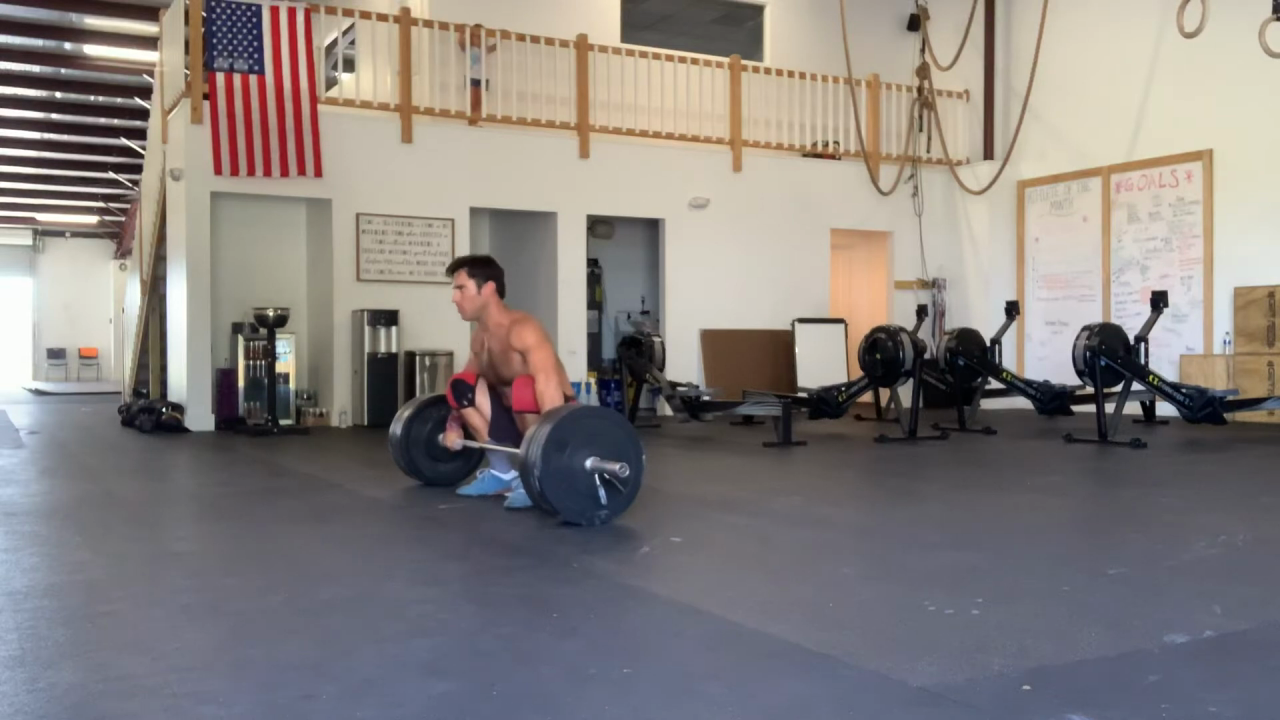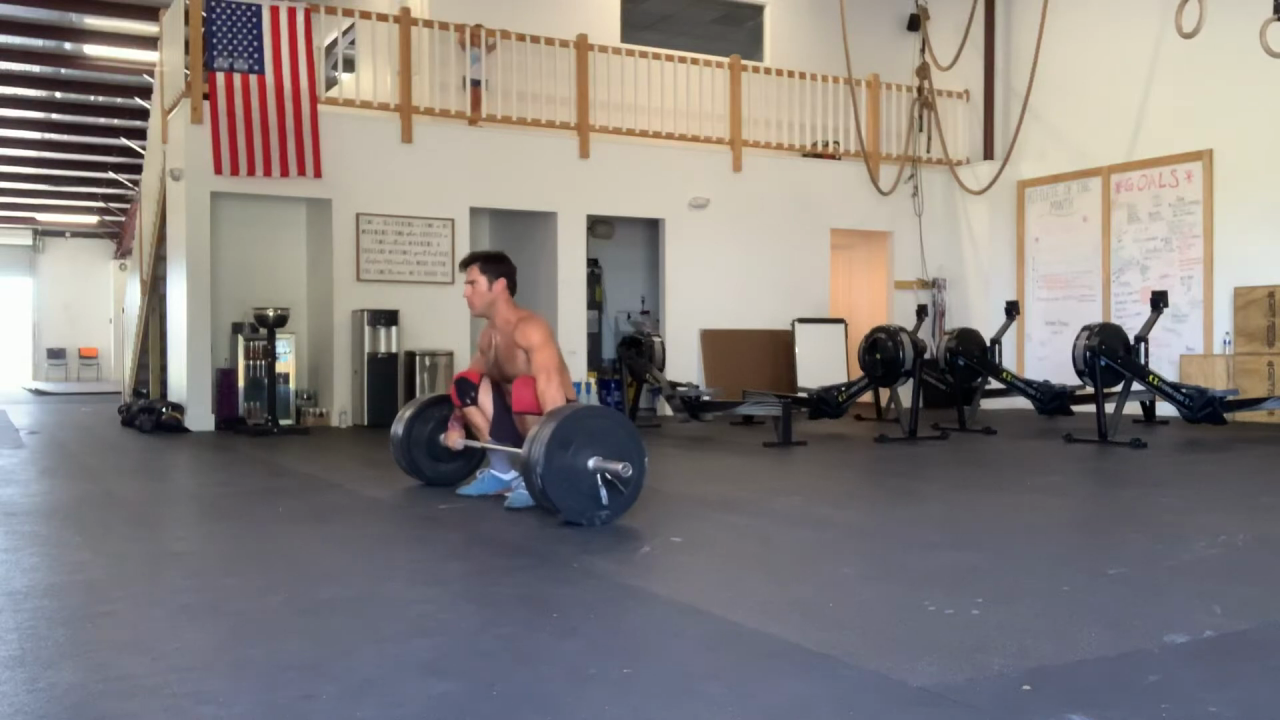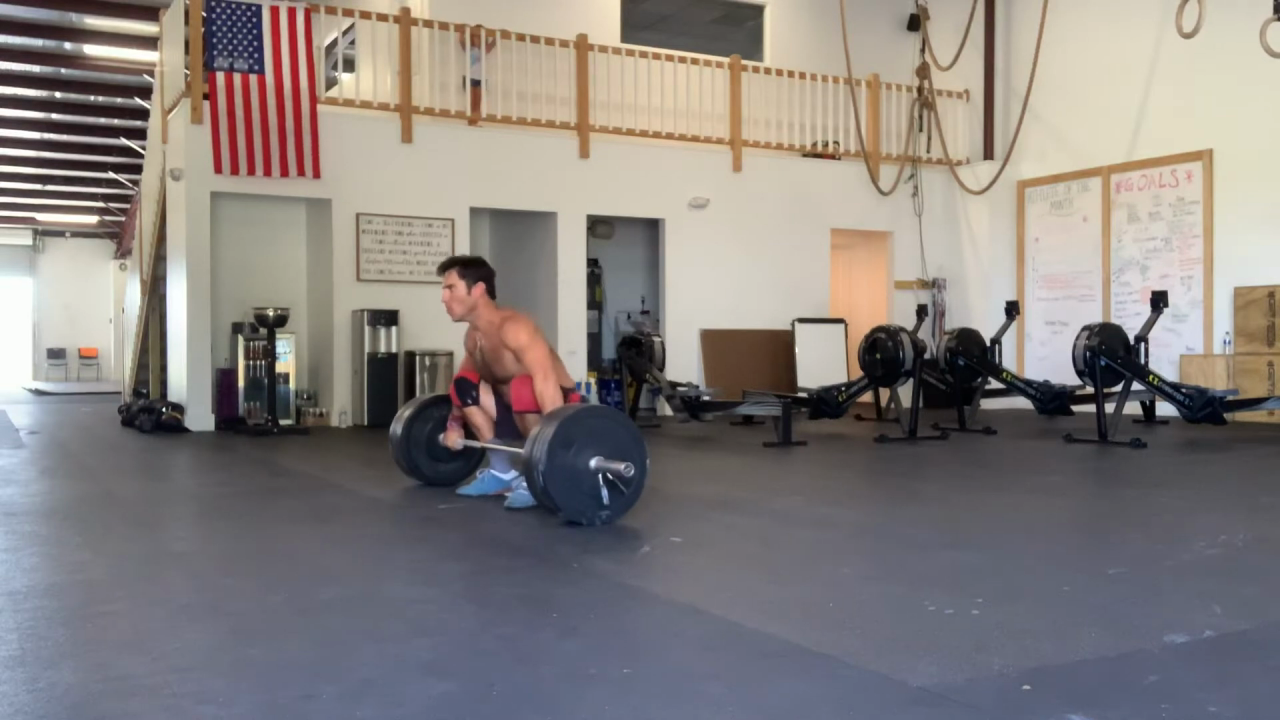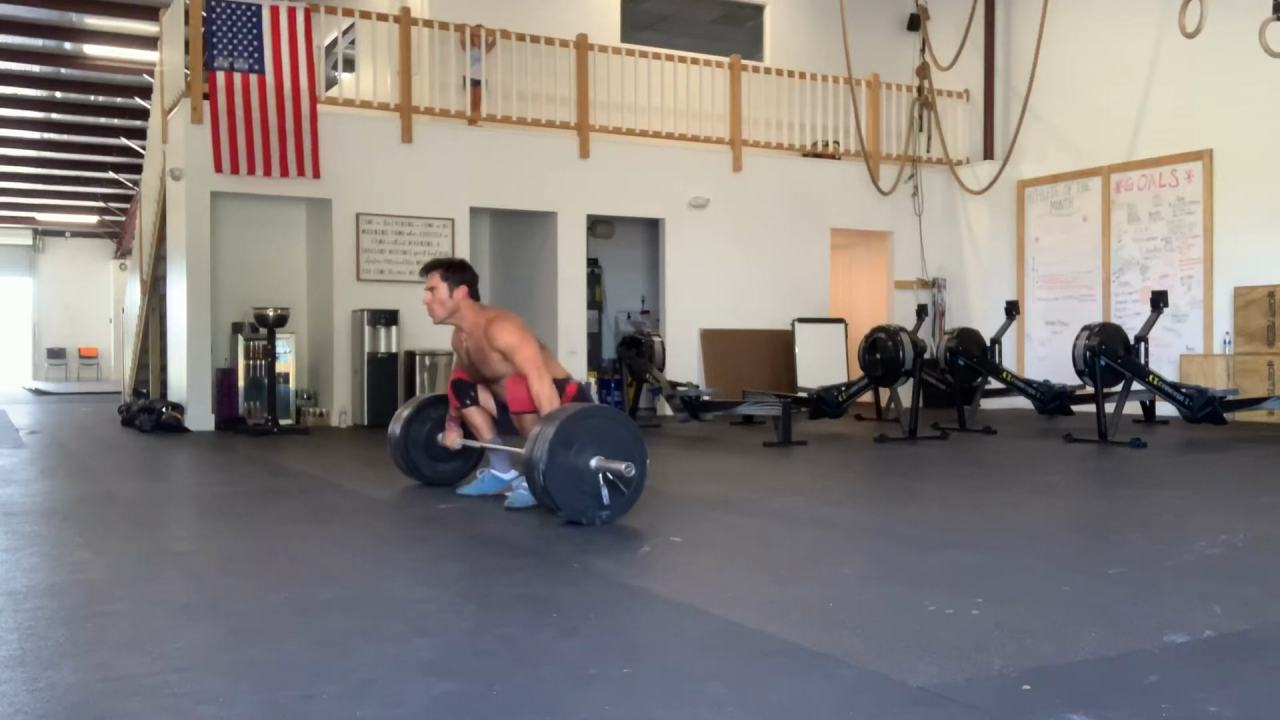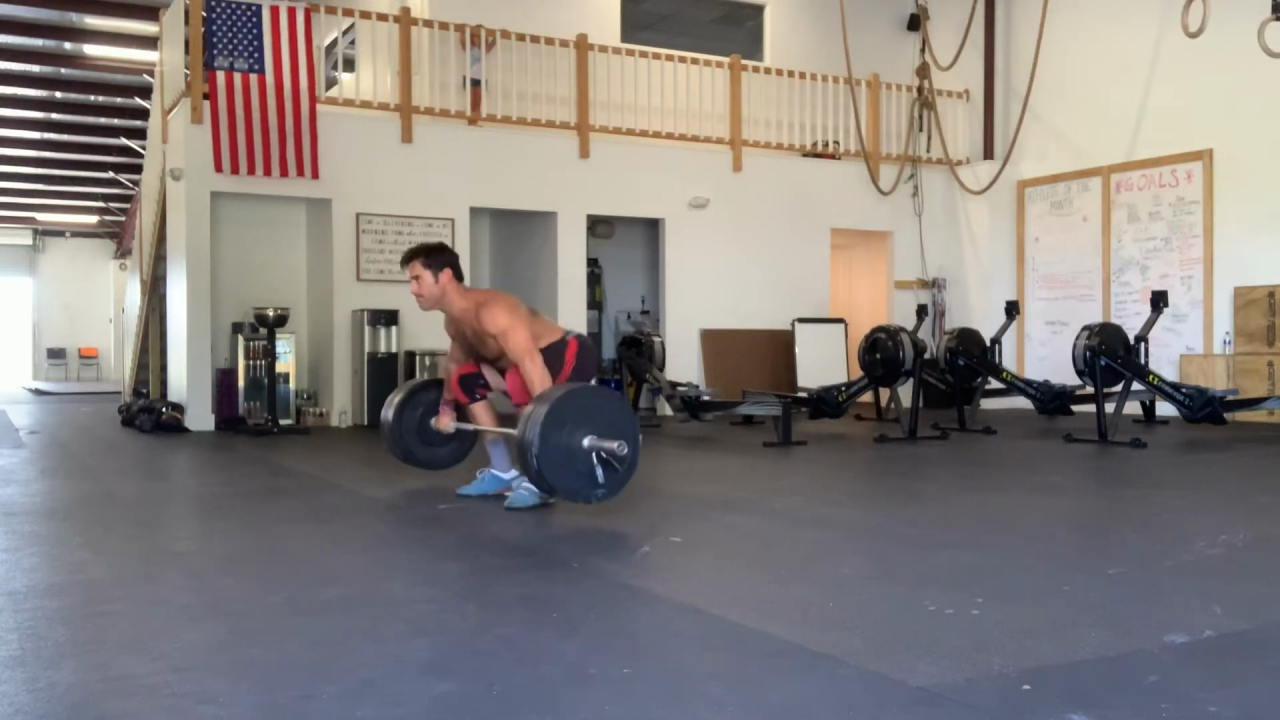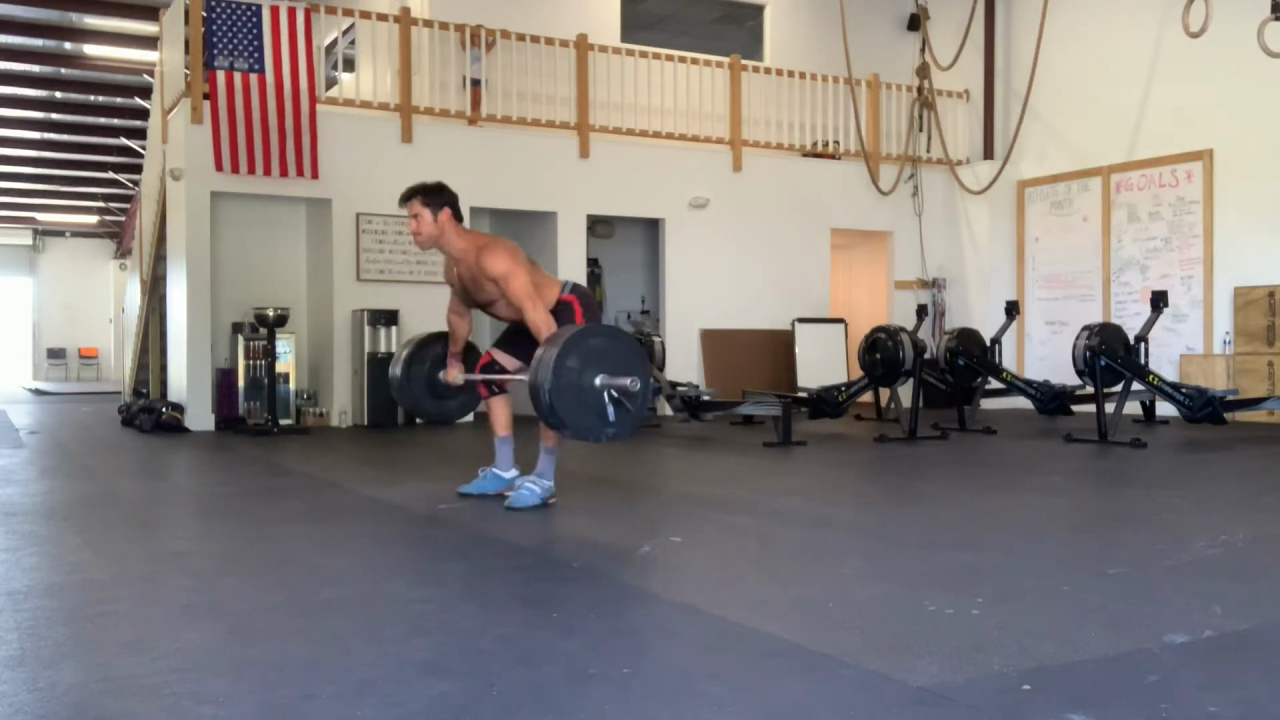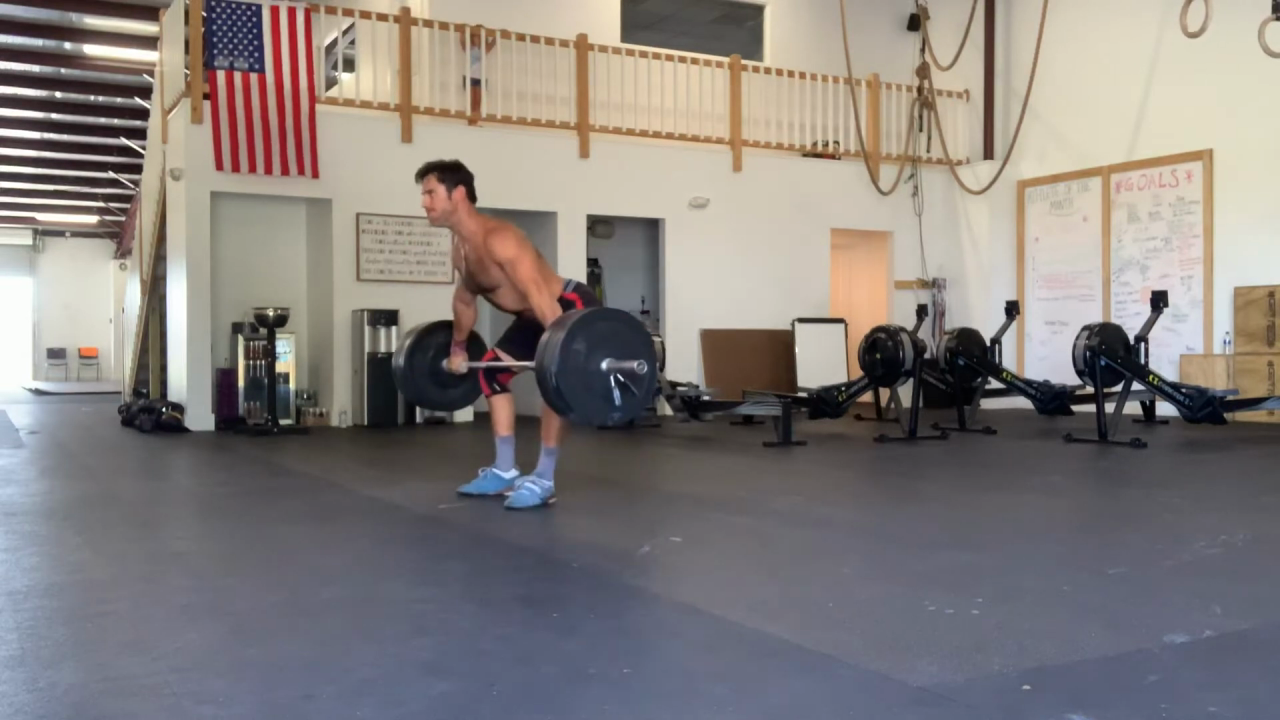
dt=0.4s
person 1, frame 1
left shoulder: (522, 329)
right shoulder: (481, 336)
left elbow: (548, 383)
right elbow: (470, 378)
right wrist: (454, 424)
right hip: (521, 419)
left knee: (524, 389)
right knee: (461, 386)
right ankle: (503, 472)
person 1, frame 2
left shoulder: (529, 327)
right shoulder: (489, 334)
left elbow: (549, 384)
right elbow: (473, 378)
right wrist: (456, 424)
right hip: (523, 420)
left knee: (524, 389)
right knee: (465, 384)
right ankle: (503, 473)
person 1, frame 3
left shoulder: (513, 327)
right shoulder: (474, 336)
left elbow: (545, 380)
right elbow: (466, 378)
right wrist: (455, 424)
left knee: (523, 389)
right knee: (464, 385)
right ankle: (503, 472)
person 1, frame 4
left shoulder: (499, 327)
right shoulder: (461, 337)
left elbow: (540, 380)
right elbow: (462, 378)
right wrist: (452, 424)
left hip: (567, 403)
left knee: (519, 388)
right knee: (460, 387)
right ankle: (503, 472)
person 1, frame 5
left shoulder: (490, 310)
right shoulder: (454, 319)
left elbow: (531, 363)
right elbow: (457, 362)
right wrist: (446, 408)
left hip: (572, 353)
right hip: (544, 353)
left knee: (520, 383)
right knee: (465, 381)
right ankle: (503, 473)
person 1, frame 6
left shoulder: (489, 253)
right shoulder: (453, 266)
left elbow: (535, 308)
right elbow: (458, 313)
right wrist: (454, 361)
left hip: (572, 308)
right hip: (528, 316)
right knee: (488, 371)
left ankle: (543, 480)
right ankle: (504, 471)
person 1, frame 7
left shoulder: (498, 238)
right shoulder: (460, 249)
left elbow: (539, 294)
right elbow: (465, 300)
right wrist: (458, 347)
left hip: (571, 306)
right hip: (532, 317)
right knee: (492, 372)
left ankle: (543, 480)
right ankle: (504, 472)
